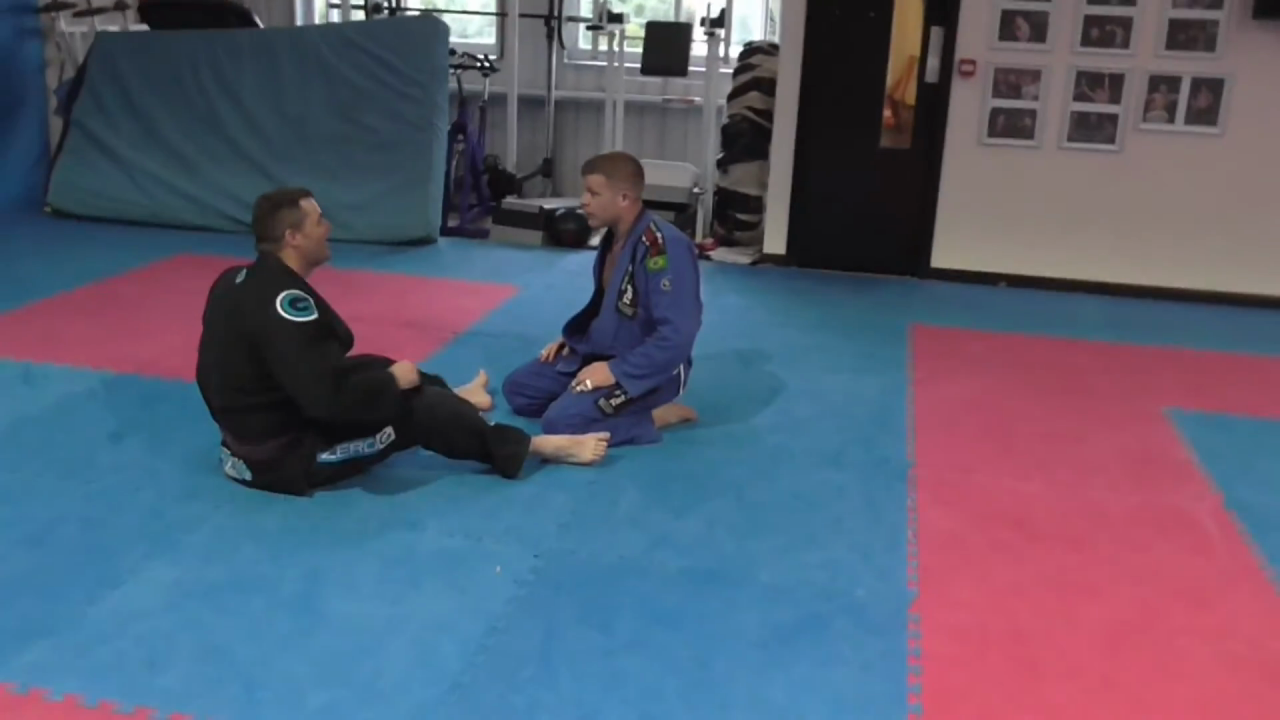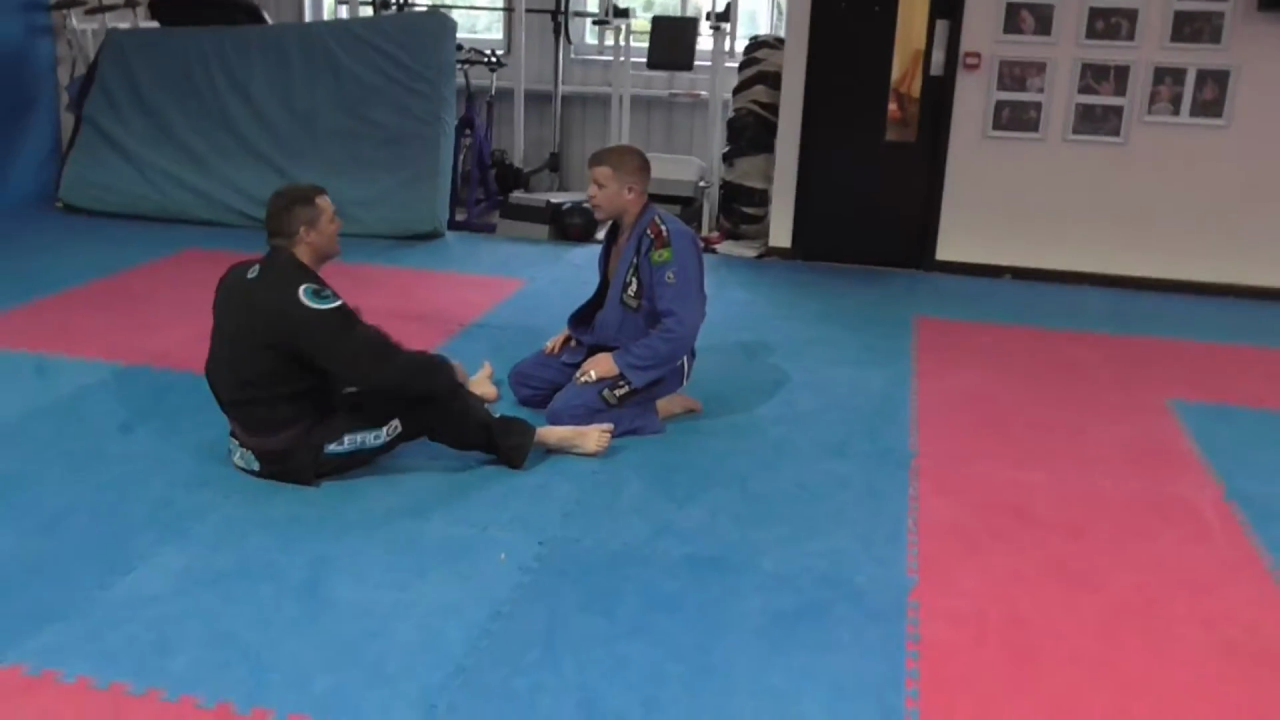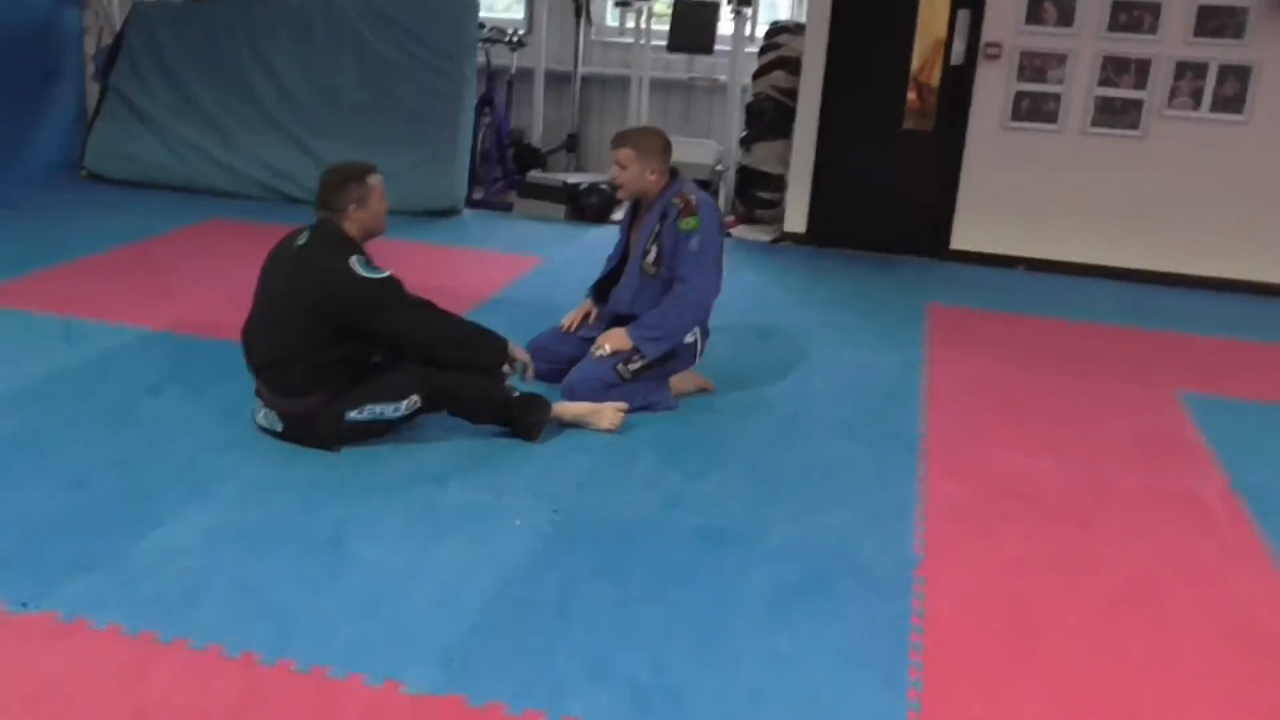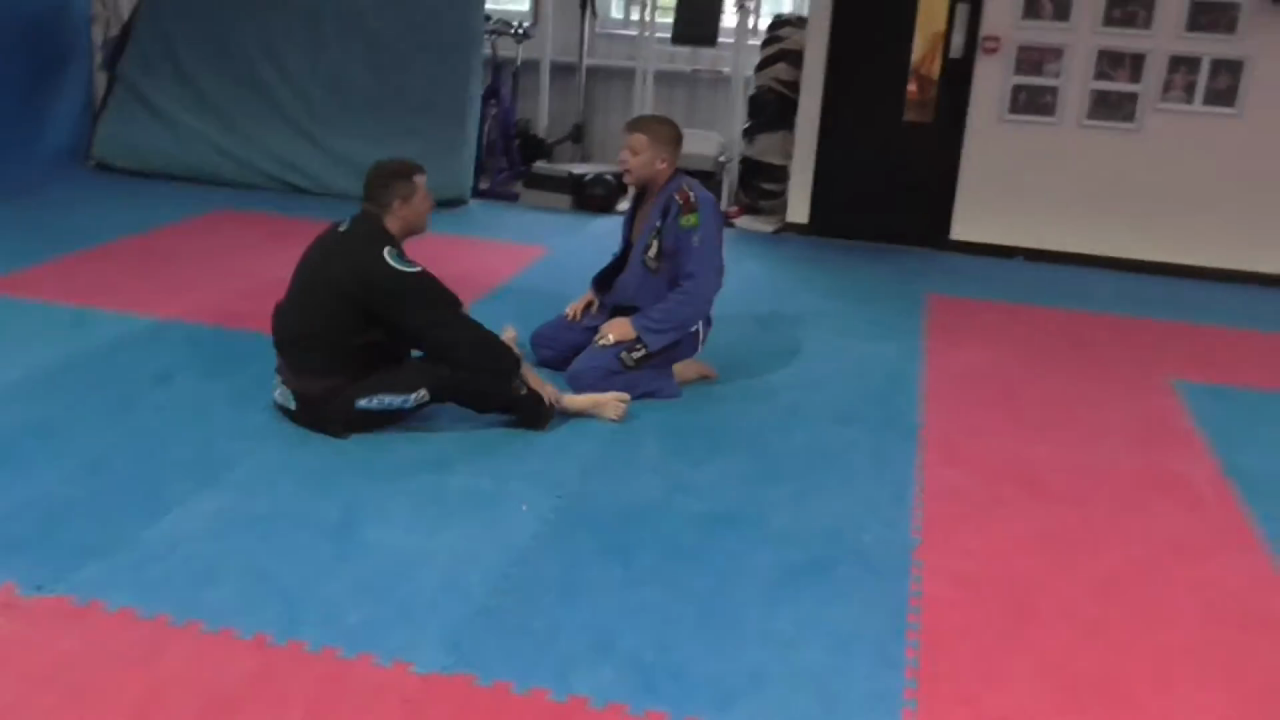
dt=0.3s
person 1, frame 1
left shoulder: (236, 281)
right shoulder: (286, 303)
right elbow: (330, 400)
right wrist: (393, 382)
left hip: (250, 432)
right hip: (284, 455)
left knee: (371, 368)
right knee: (419, 410)
left ankle: (455, 398)
right ankle: (537, 447)
person 1, frame 2
left shoulder: (242, 276)
right shoulder: (302, 298)
right elbow: (381, 363)
right wrist: (445, 371)
left hip: (255, 427)
right hip: (292, 446)
left knee: (385, 370)
right knee: (424, 403)
left ankle: (459, 393)
right ankle: (540, 437)
person 1, frame 3
left shoulder: (299, 244)
right shoulder: (345, 271)
right elbow: (426, 326)
right wrist: (504, 350)
left hip: (283, 391)
right hip: (314, 413)
left knee: (408, 342)
right knee: (439, 380)
left ankle: (488, 367)
right ankle: (555, 412)
person 1, frame 4
left shoulder: (352, 234)
right shoulder: (379, 263)
left elbow: (421, 290)
right elbow: (447, 327)
right wrist: (518, 368)
left hip: (306, 376)
right hip: (328, 398)
right knee: (448, 372)
left ankle: (488, 351)
right ankle: (560, 405)
person 2, frame 1
left shoulder: (665, 248)
right shoulder: (614, 237)
left elbow: (677, 336)
left wrist: (617, 371)
right wrist: (571, 336)
left hip: (646, 370)
left knee: (561, 422)
right knee: (517, 388)
left ankle: (657, 415)
right ankle: (625, 405)
person 2, frame 2
left shoulder: (670, 240)
right shoulder: (618, 229)
left elbow: (681, 327)
left wrist: (620, 361)
right wrist: (577, 328)
left hip: (650, 361)
right hip: (605, 345)
left knee: (565, 413)
right knee: (523, 379)
left ankle: (661, 405)
person 2, frame 3
left shoulder: (694, 210)
right shoulder: (642, 202)
left elbow: (694, 295)
left wrist: (635, 334)
right wrist: (595, 299)
left hip: (666, 335)
right hip: (621, 319)
left knee: (581, 387)
right knee: (540, 353)
left ankle: (674, 383)
right ankle: (639, 371)
person 2, frame 4
left shoulder: (692, 206)
right shoulder: (644, 194)
left elbow: (698, 290)
left wrist: (638, 325)
right wrist: (599, 291)
left hip: (668, 325)
right hip: (625, 308)
left knee: (586, 376)
right knee: (544, 343)
left ankle: (677, 370)
right ankle: (644, 359)
